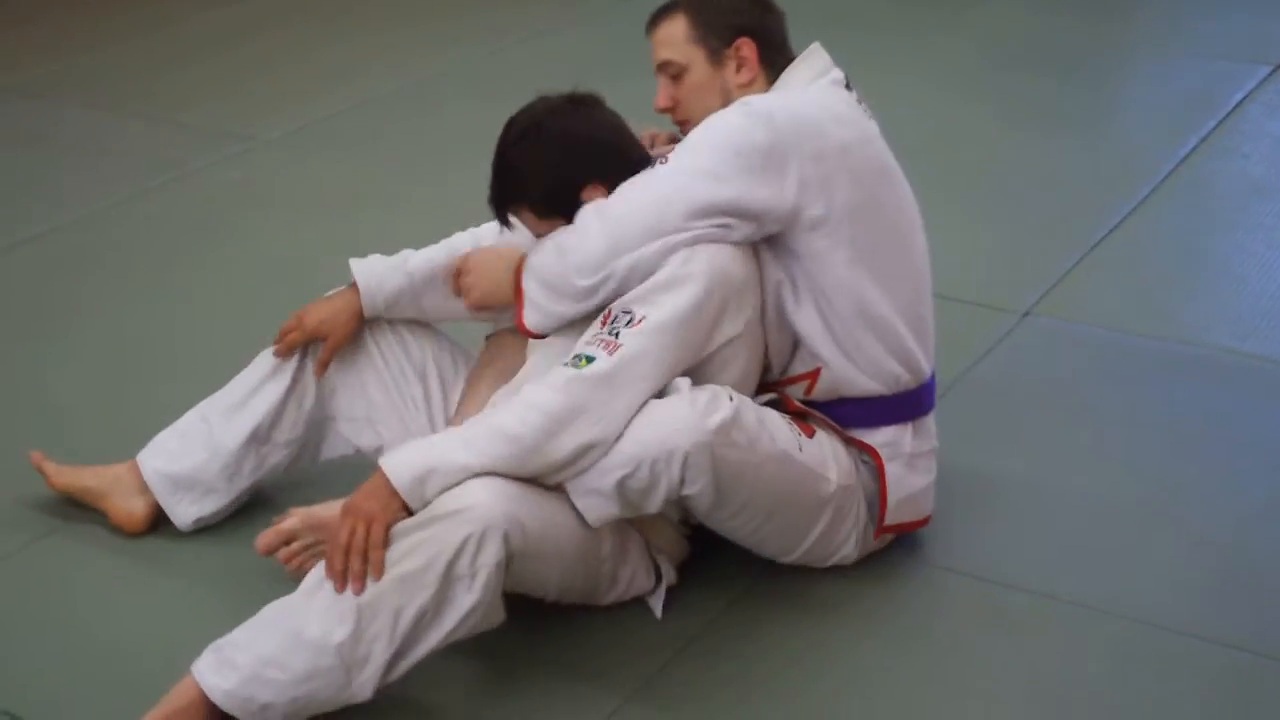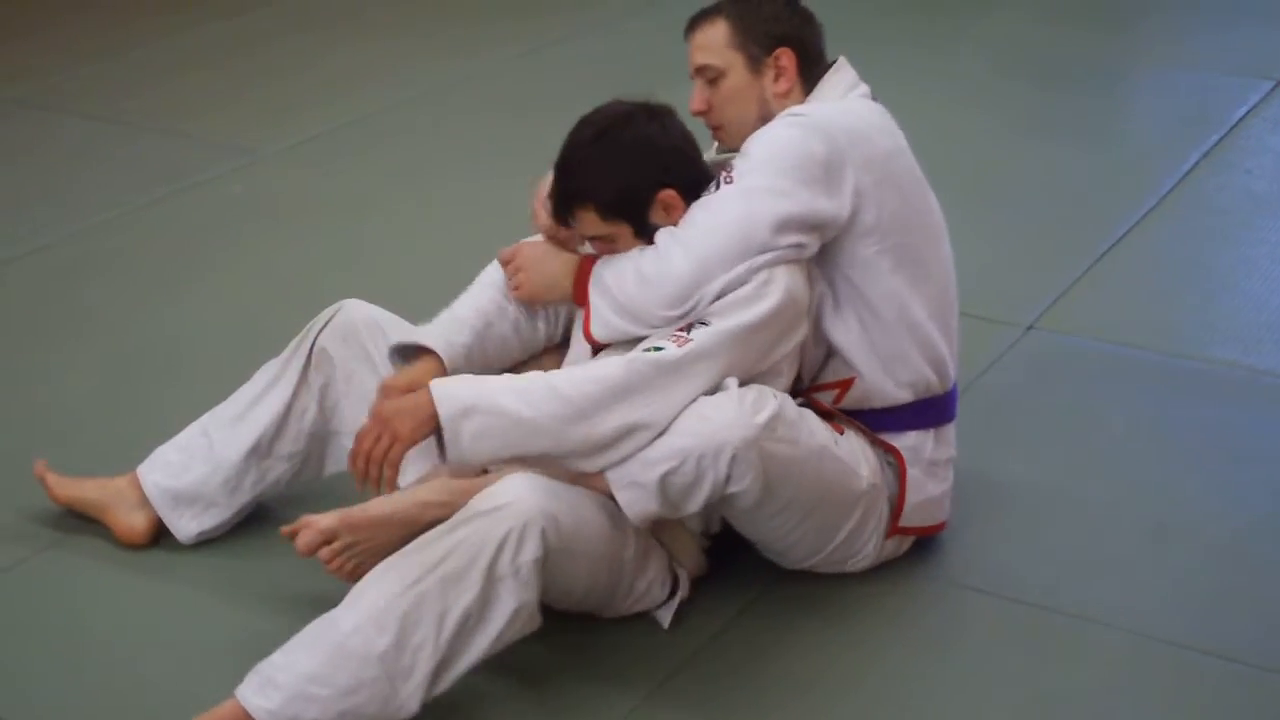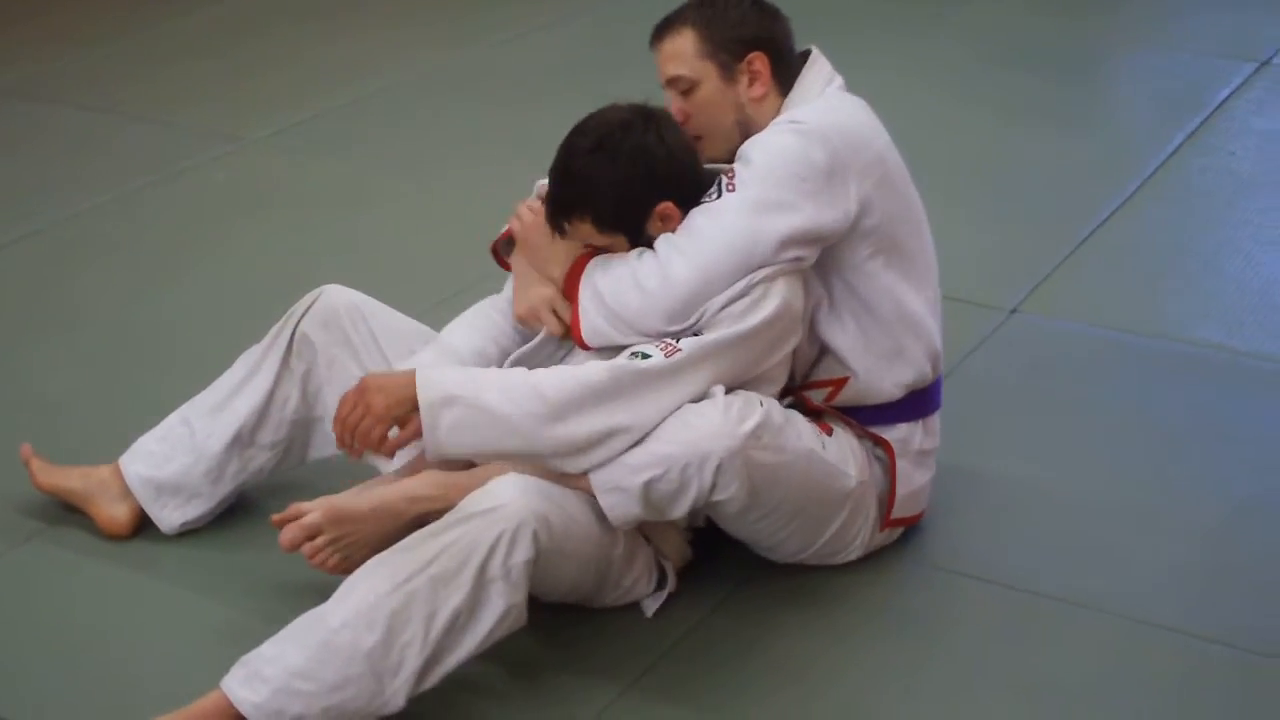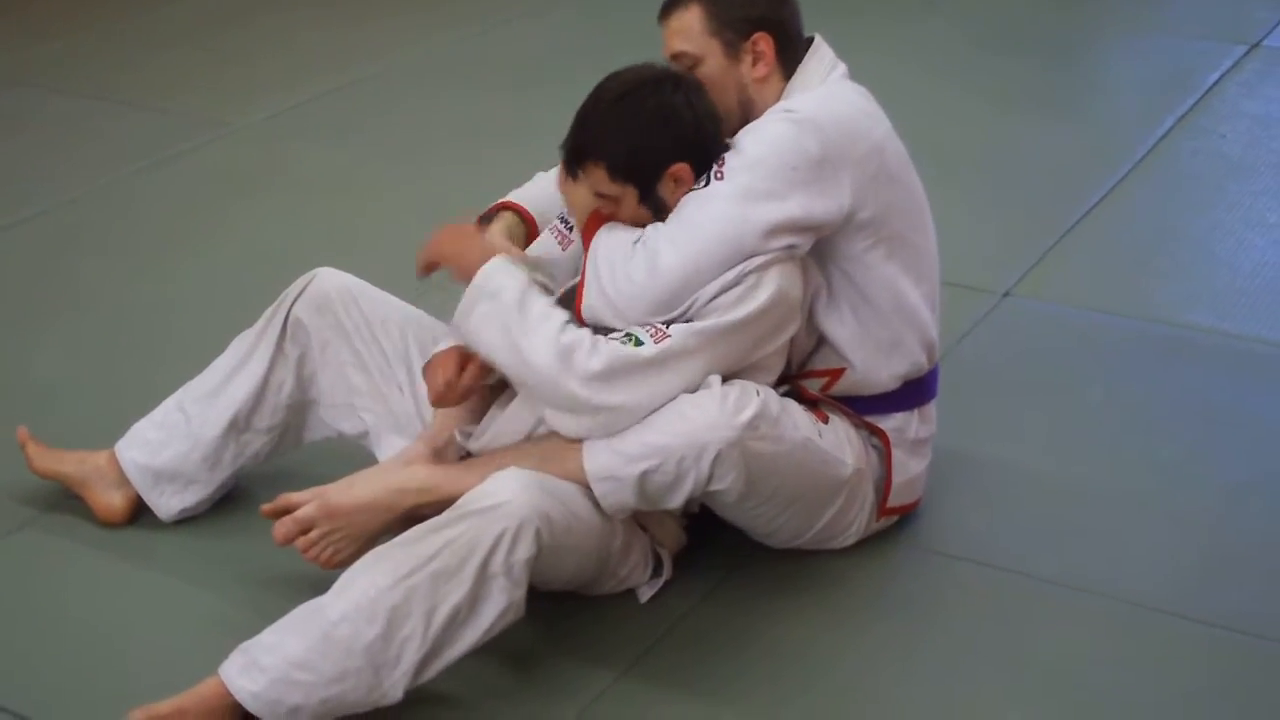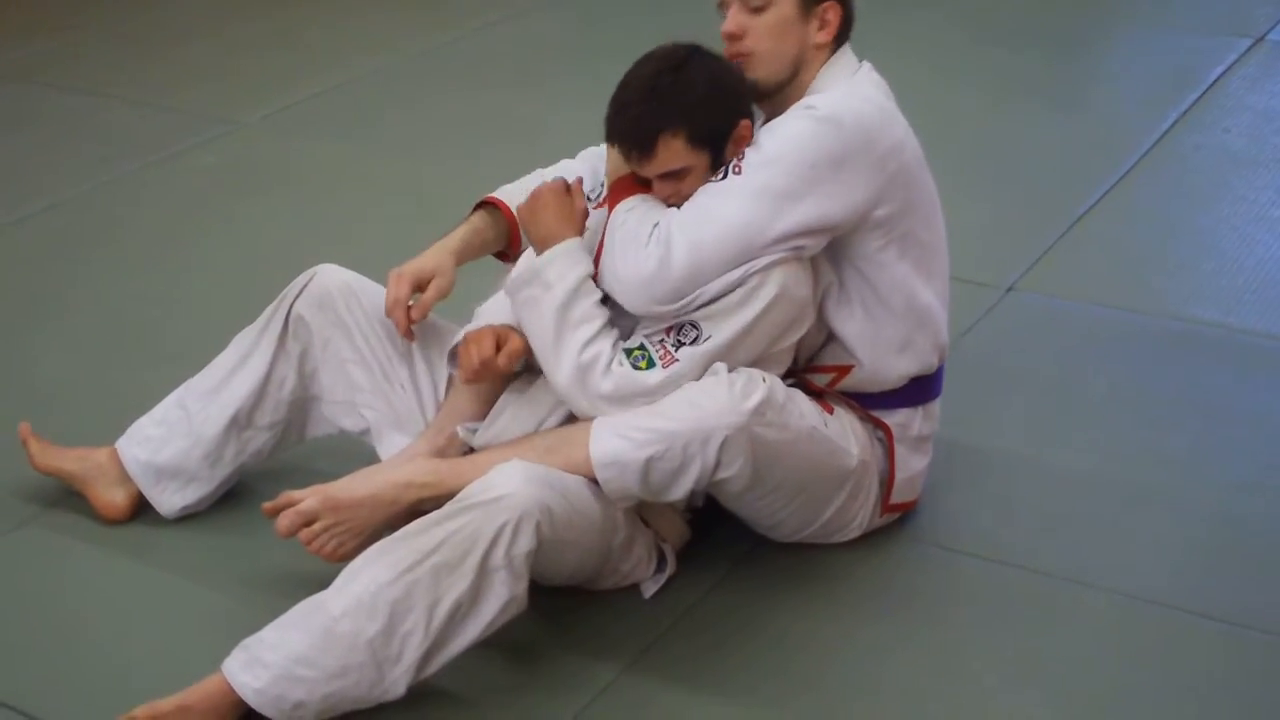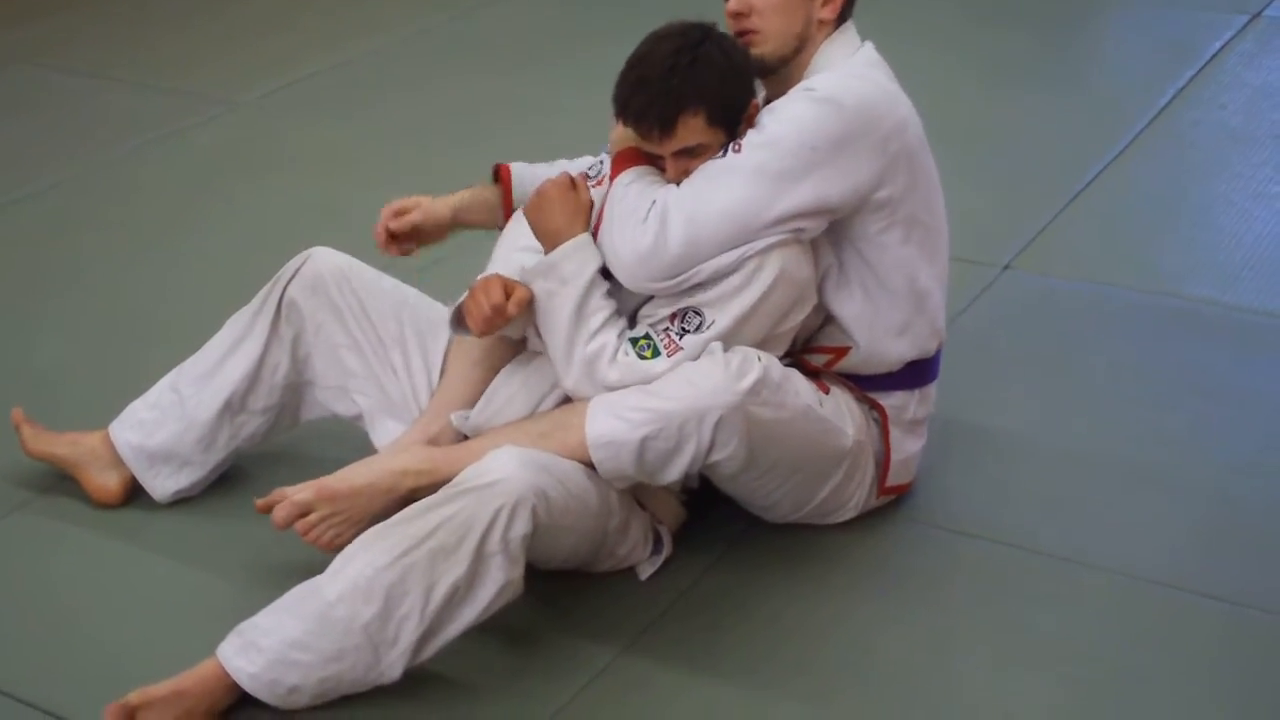
dt=0.5s
person 1, frame 1
left shoulder: (697, 266)
right wrist: (360, 293)
left hip: (617, 529)
right hip: (533, 476)
left knee: (478, 516)
right knee: (342, 340)
right ankle: (155, 485)
person 1, frame 2
left shoulder: (765, 290)
right shoulder: (643, 229)
left elbow: (617, 402)
left wrist: (442, 406)
right wrist: (424, 360)
left hip: (637, 537)
right hip: (547, 464)
left knee: (518, 511)
right knee: (351, 332)
right ankle: (152, 498)
person 1, frame 3
left shoulder: (761, 297)
right shoulder: (630, 225)
left elbow: (597, 409)
right elbow: (517, 317)
left wrist: (422, 390)
right wrist: (423, 388)
left hip: (620, 520)
left knee: (512, 507)
right knee: (332, 317)
right ankle: (137, 486)
person 1, frame 4
left shoulder: (761, 282)
right shoulder: (637, 201)
left elbow: (596, 393)
right elbow: (541, 277)
left wrist: (482, 275)
right wrist: (467, 356)
left hip: (612, 504)
right hip: (512, 418)
left knee: (513, 506)
right knee: (326, 300)
right ankle: (130, 474)
person 1, frame 5
left shoulder: (771, 279)
left elbow: (612, 396)
right elbow: (543, 290)
left wrist: (558, 255)
right wrist: (497, 329)
left hip: (615, 500)
right hip: (514, 412)
left knee: (511, 500)
right knee: (328, 297)
right ankle: (135, 470)
person 1, frame 6
left shoulder: (772, 262)
left elbow: (619, 389)
right elbow: (534, 227)
left wrist: (567, 252)
right wrist: (507, 286)
left hip: (611, 482)
right hip: (504, 395)
left knee: (508, 485)
right knee: (320, 281)
right ankle: (129, 455)
person 2, frame 1
left shoulder: (769, 128)
right shoulder: (815, 116)
left elbow: (602, 256)
left wrist: (516, 277)
left hip: (855, 474)
right hip: (795, 412)
left knee: (696, 425)
person 2, frame 2
left shoulder: (810, 140)
right shoulder: (829, 134)
left elbow: (675, 284)
left wrist: (571, 277)
left hip: (877, 478)
right hip: (826, 423)
left knee: (743, 420)
person 2, frame 3
left shoulder: (811, 144)
right shoulder: (748, 130)
left elbow: (664, 300)
left wrist: (558, 259)
right wrist: (531, 263)
left hip: (862, 464)
right hip: (784, 407)
left knee: (725, 431)
person 2, frame 4
left shoulder: (813, 132)
right shoulder: (785, 110)
left elbow: (646, 291)
left wrist: (593, 215)
right wrist: (501, 234)
left hip: (857, 452)
right hip: (783, 391)
left knee: (726, 423)
person 2, frame 5
left shoulder: (838, 126)
right shoulder: (773, 106)
left elbow: (656, 275)
right elbow: (603, 174)
left wrist: (625, 191)
right wrist: (455, 247)
left hip: (855, 451)
right hip: (786, 389)
left knee: (733, 406)
left ankle: (419, 482)
person 2, frame 6
left shoulder: (840, 107)
right shoulder: (785, 87)
left elbow: (654, 253)
right elbow: (621, 170)
left wrist: (632, 157)
left hip: (853, 430)
right hip: (783, 367)
left knee: (728, 386)
left ankle: (413, 470)
right ankle: (436, 435)
